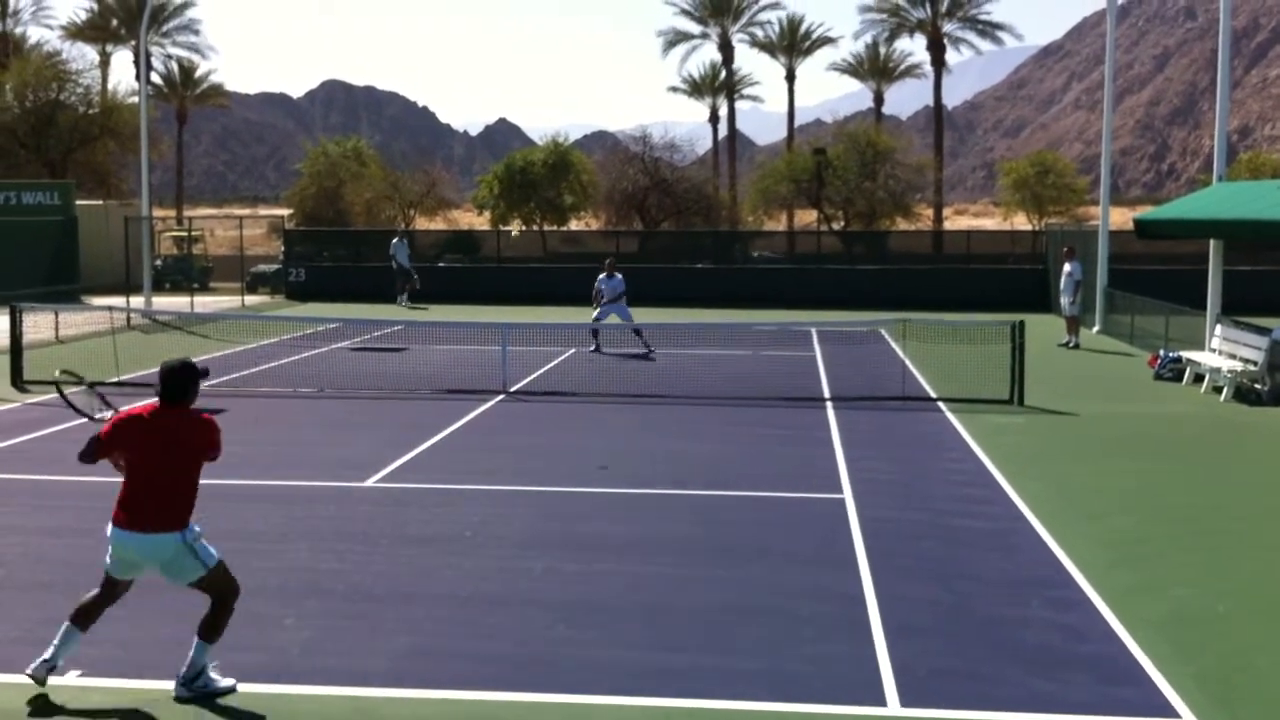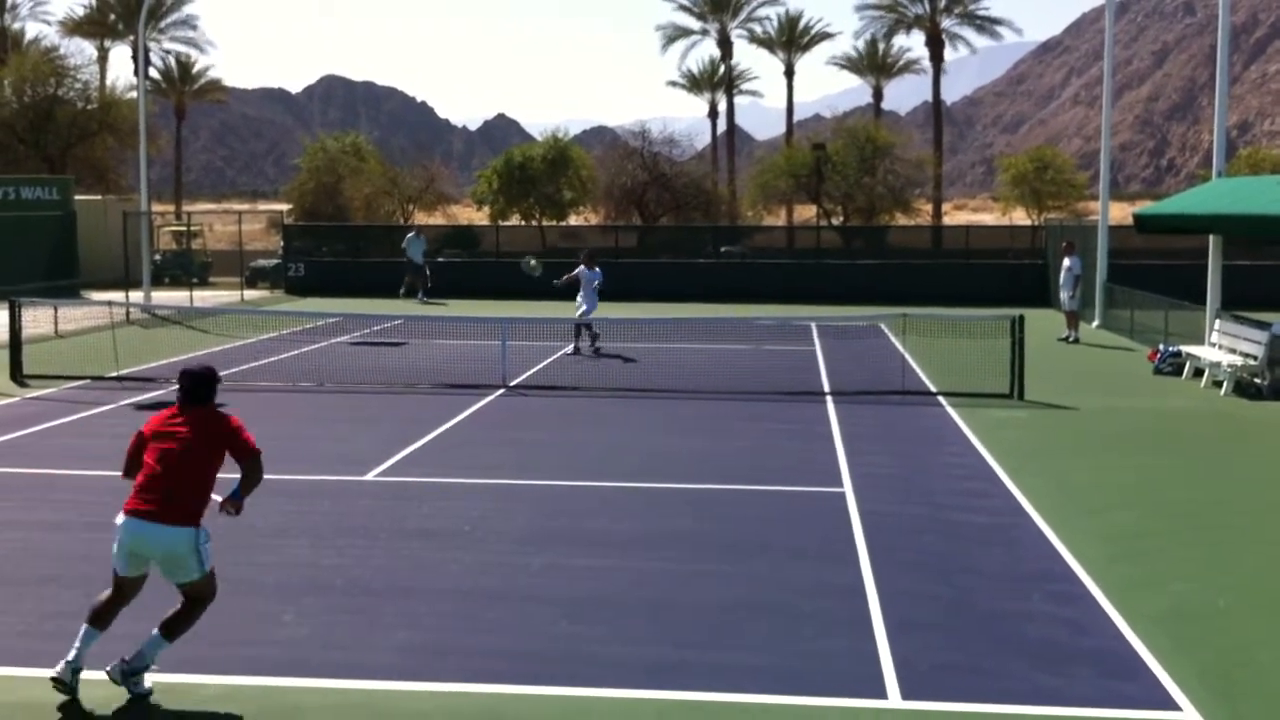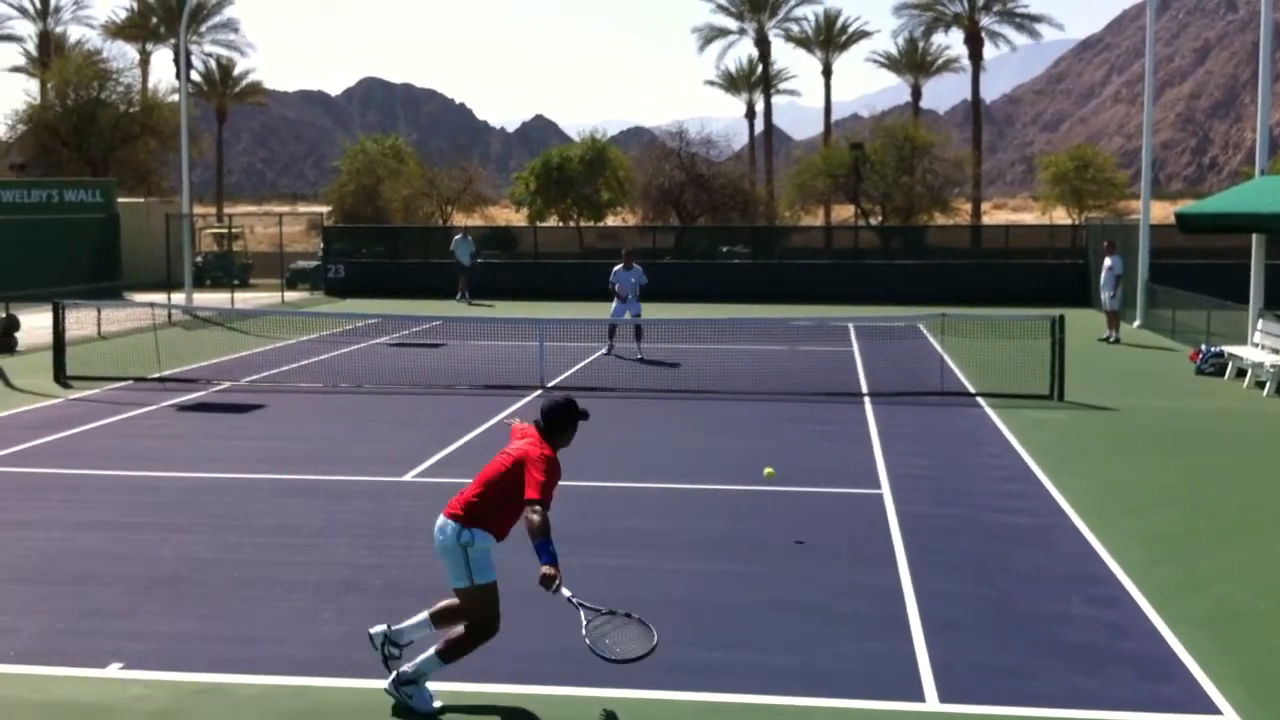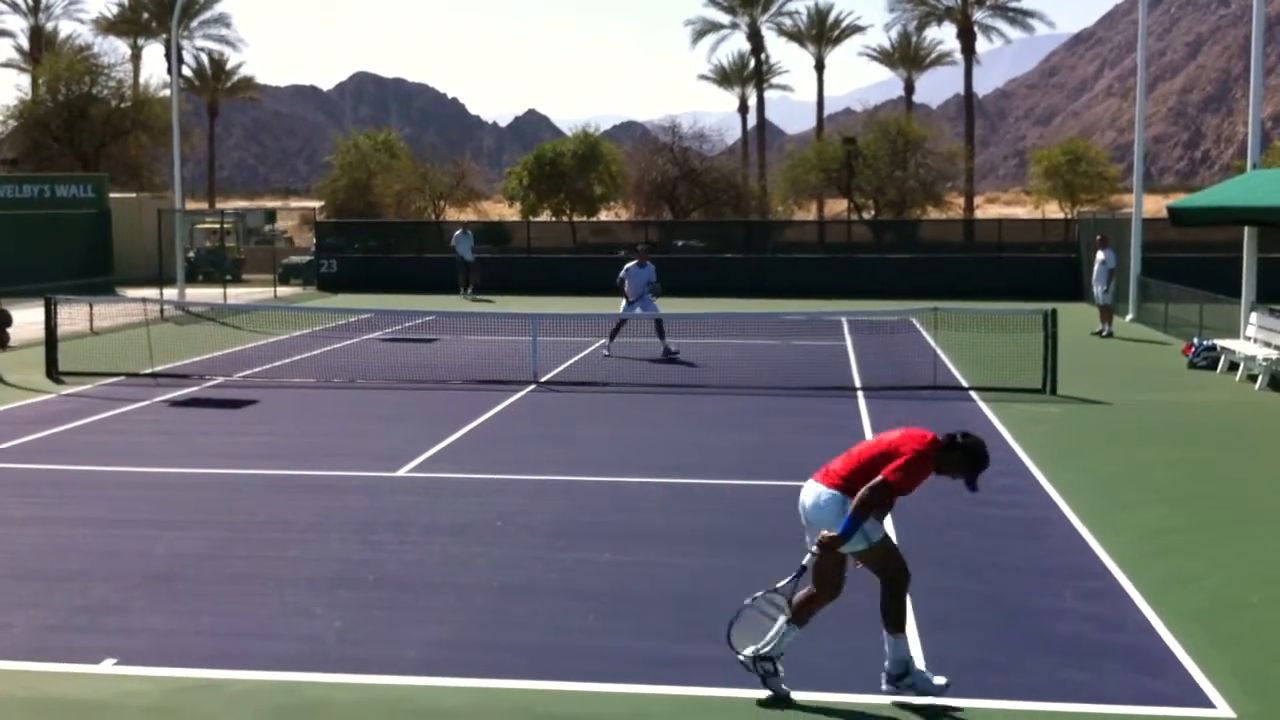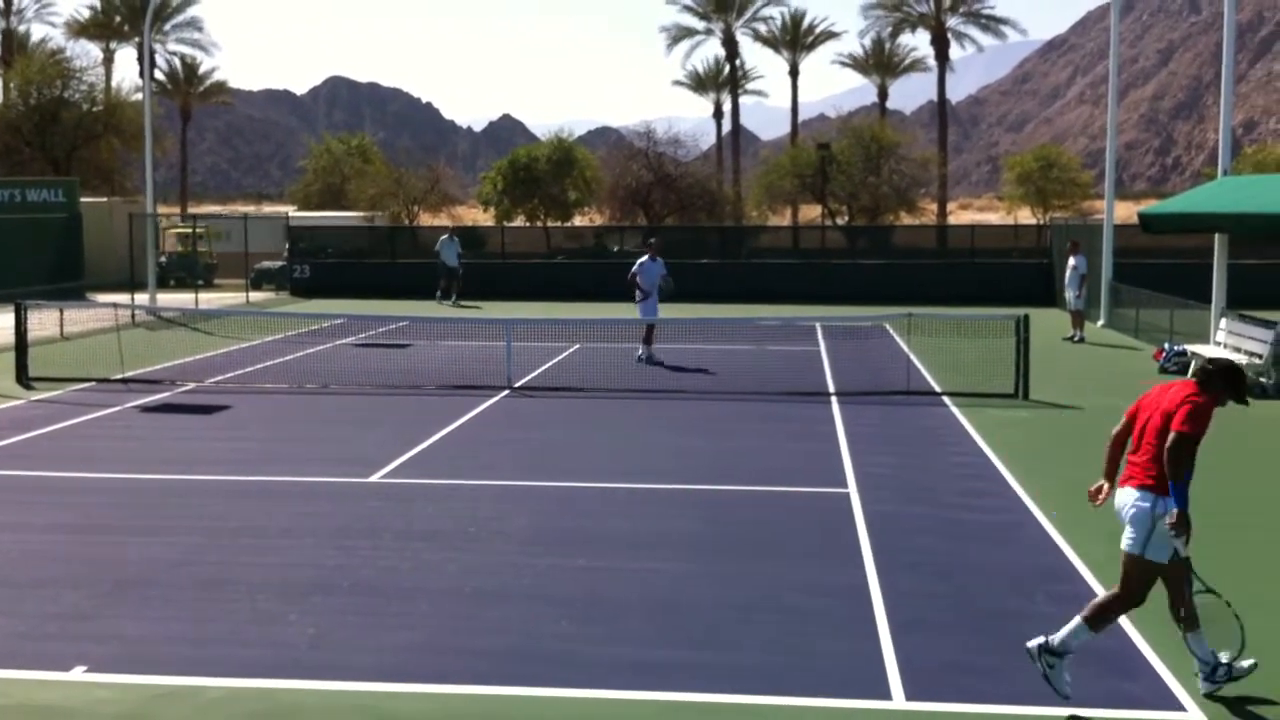
dt=0.5s
person 1, frame 1
left shoulder: (130, 419)
right shoulder: (202, 428)
left elbow: (86, 456)
left hip: (123, 532)
right hip: (169, 538)
left knee: (109, 593)
right knee: (226, 592)
left ankle: (50, 660)
right ankle: (194, 676)
person 1, frame 2
left shoulder: (155, 422)
right shoulder: (225, 425)
left elbow: (129, 470)
right elbow: (254, 470)
right wrist: (237, 497)
left hip: (133, 523)
right hip: (178, 533)
left knee: (122, 593)
right knee: (200, 596)
left ankle: (71, 665)
right ankle: (133, 667)
person 1, frame 3
left shoulder: (527, 433)
right shoulder: (546, 459)
right elbow: (536, 515)
right wrist: (548, 564)
left hip: (456, 525)
right hip: (466, 534)
left knee: (473, 605)
right knee: (486, 625)
left ankle: (393, 635)
right ankle: (409, 680)
person 1, frame 4
left shoulder: (920, 440)
right shoulder: (920, 457)
right elbow: (874, 491)
right wrist: (842, 535)
left hip: (817, 492)
right hip: (833, 501)
left knee: (827, 588)
right knee: (896, 576)
left ankle: (765, 655)
right ankle: (899, 671)
person 1, frame 5
left shoulder: (1163, 390)
right shoulder: (1196, 403)
left elbow: (1119, 433)
right elbow: (1174, 448)
left wrist: (1108, 479)
right wrist: (1180, 505)
left hip: (1131, 492)
right hip: (1150, 500)
left knee: (1180, 582)
right knee: (1130, 592)
left ankle: (1210, 668)
right ankle: (1055, 649)
